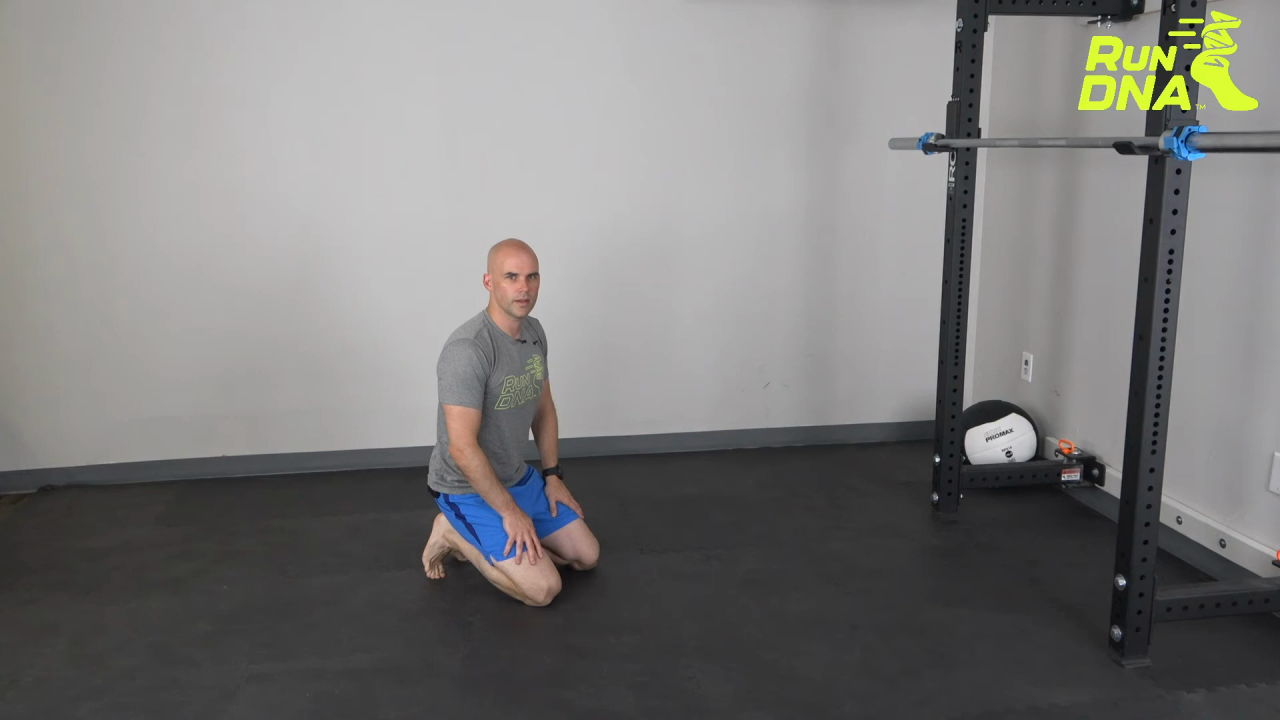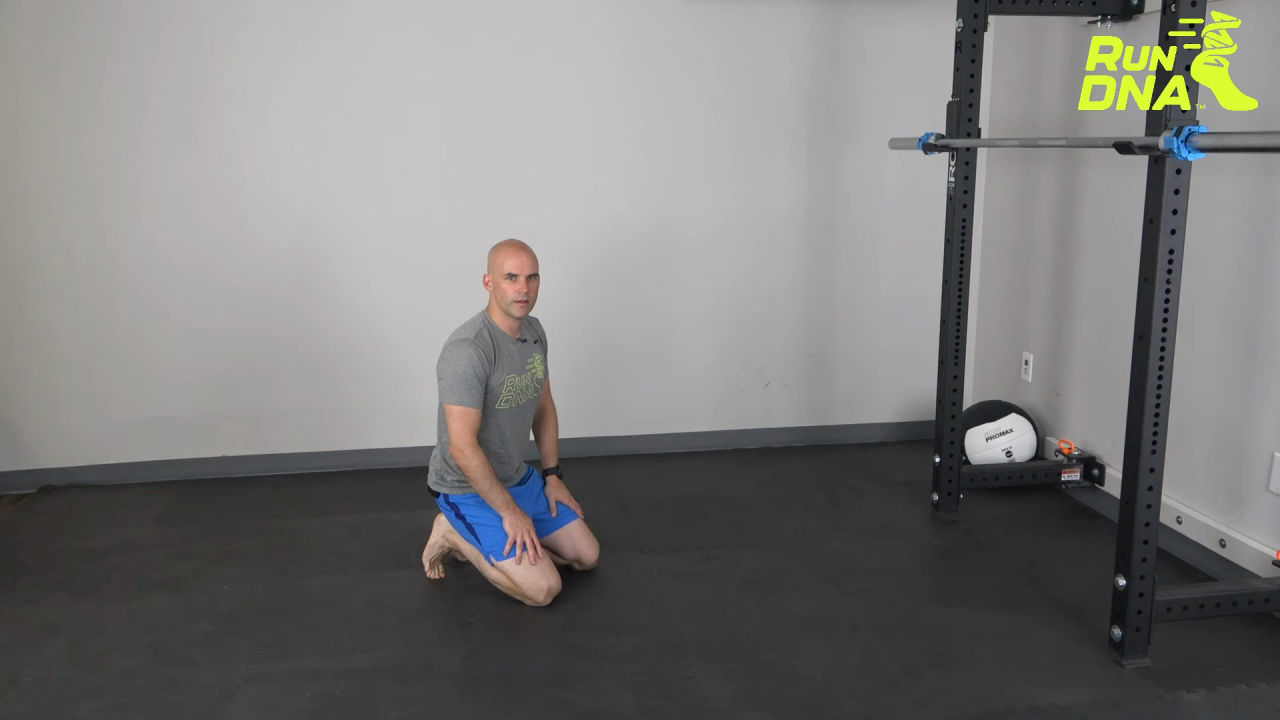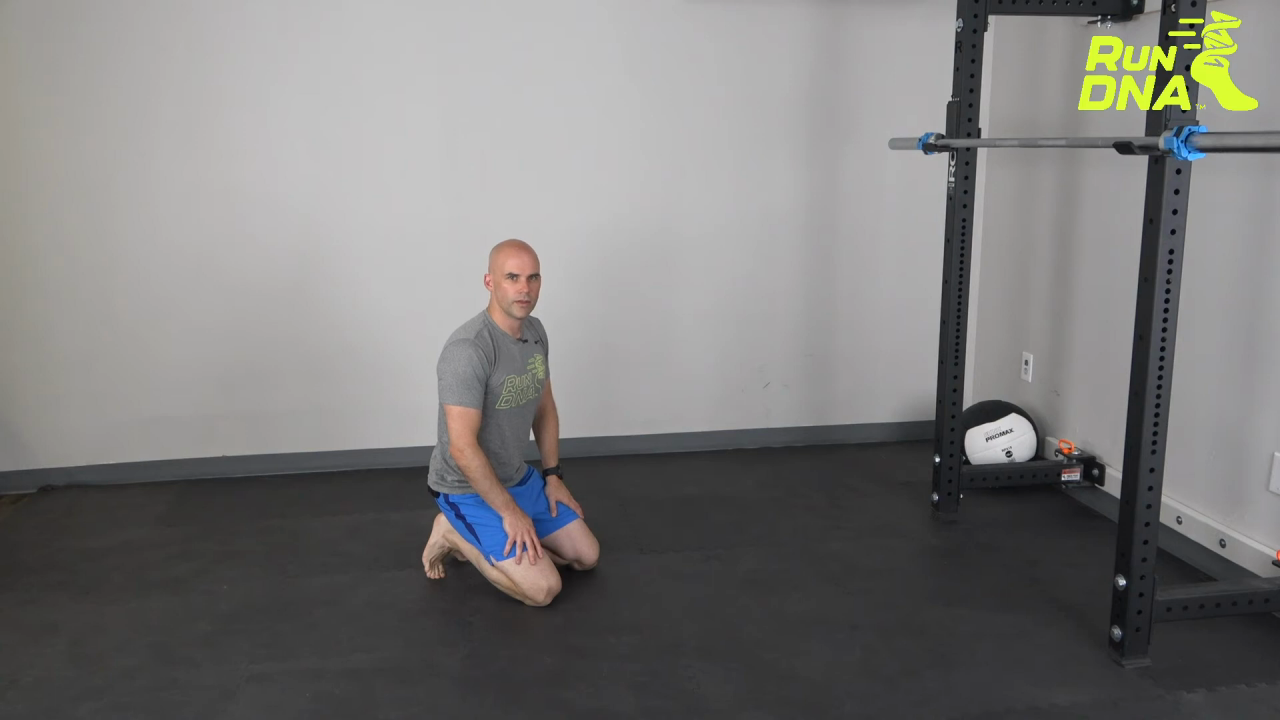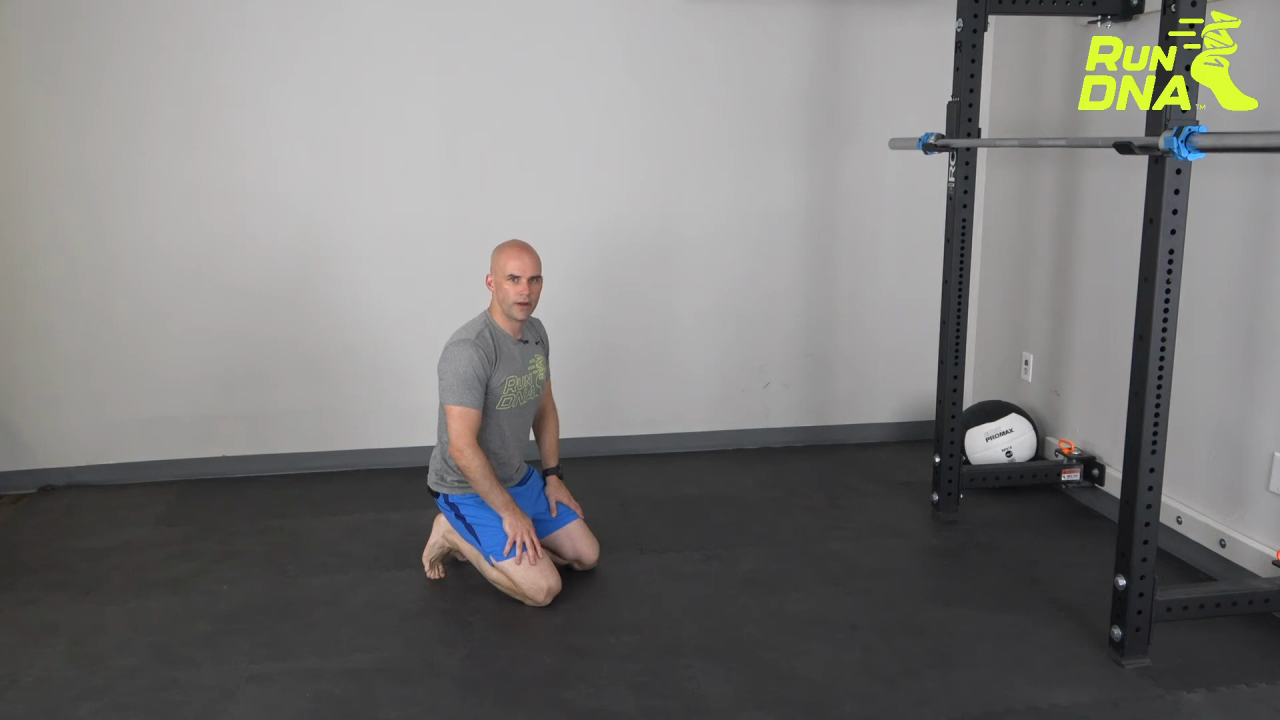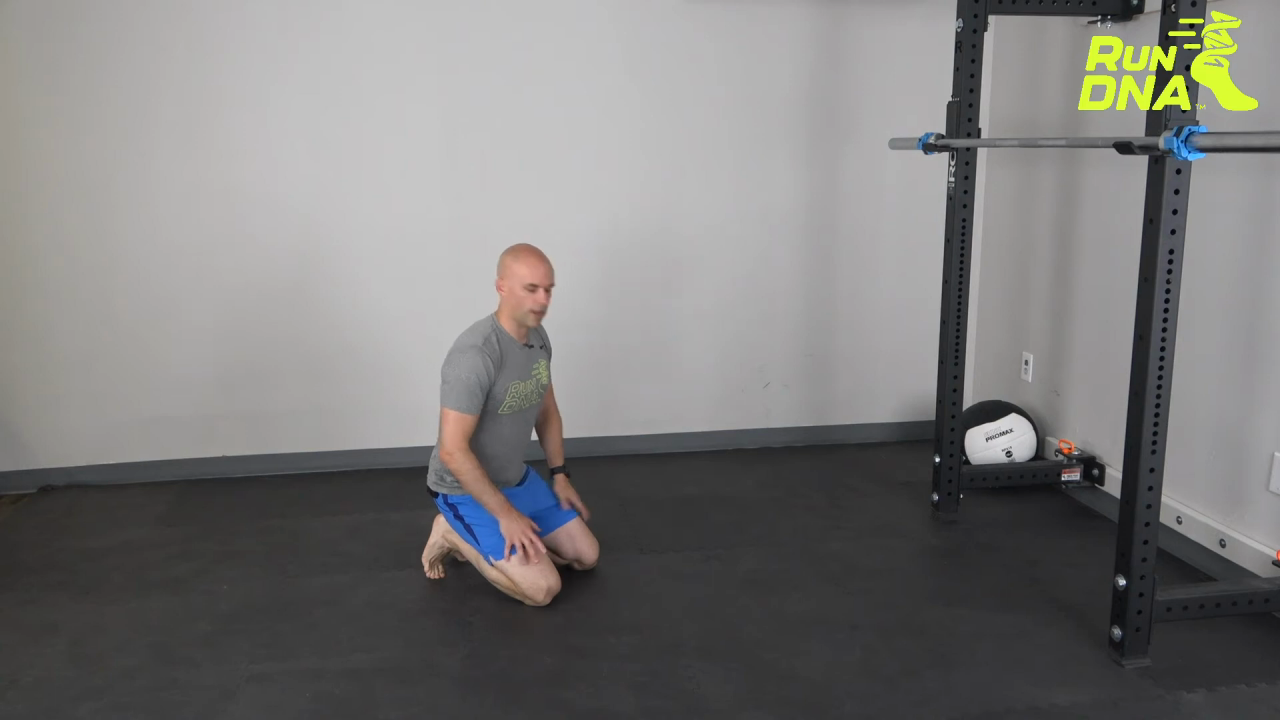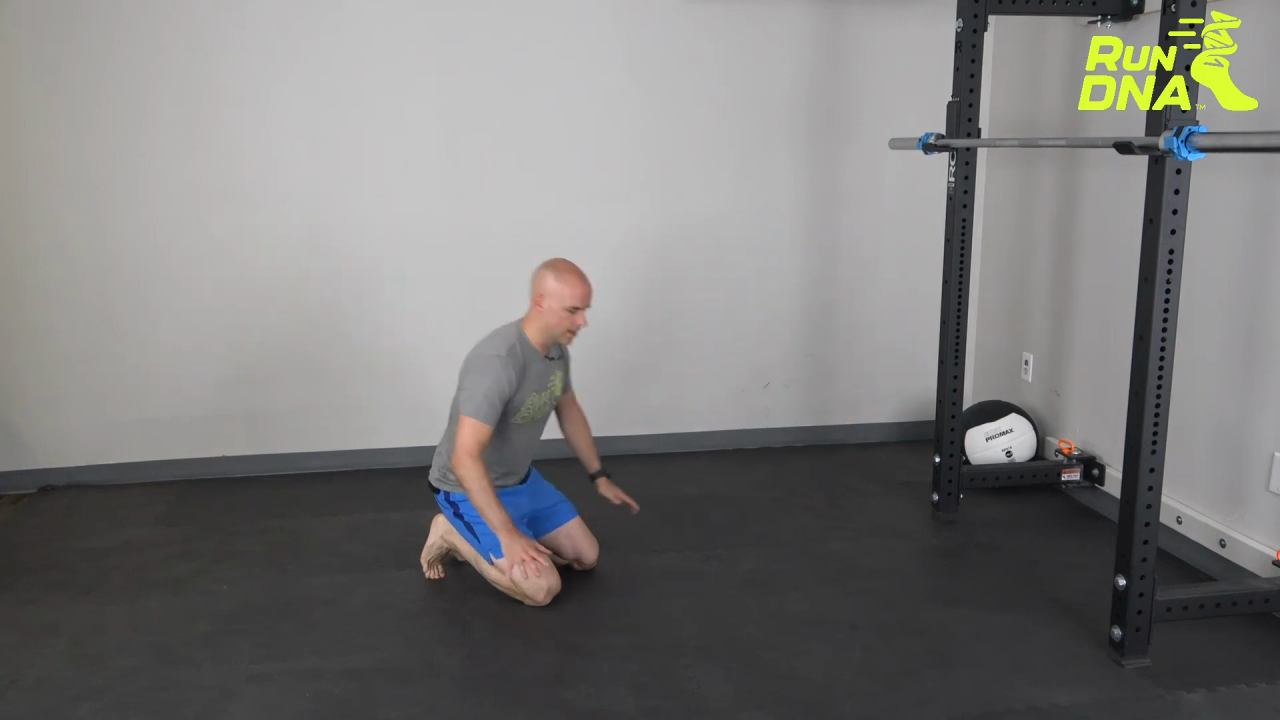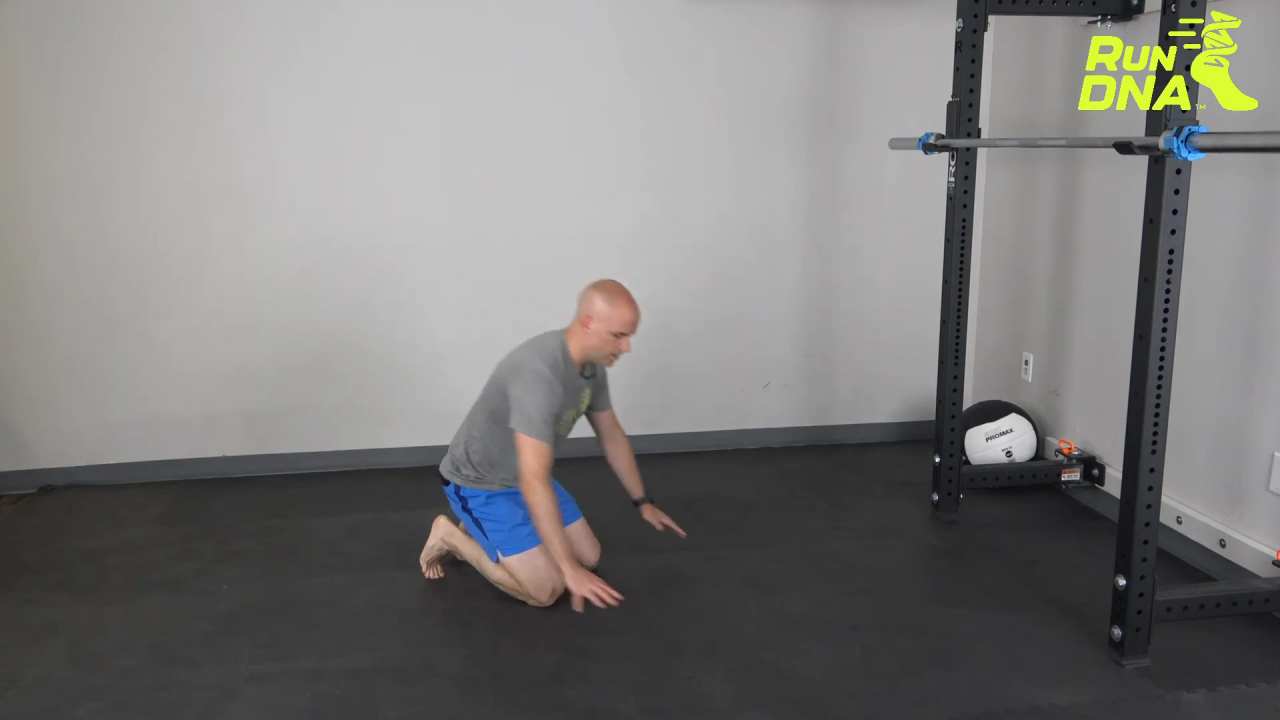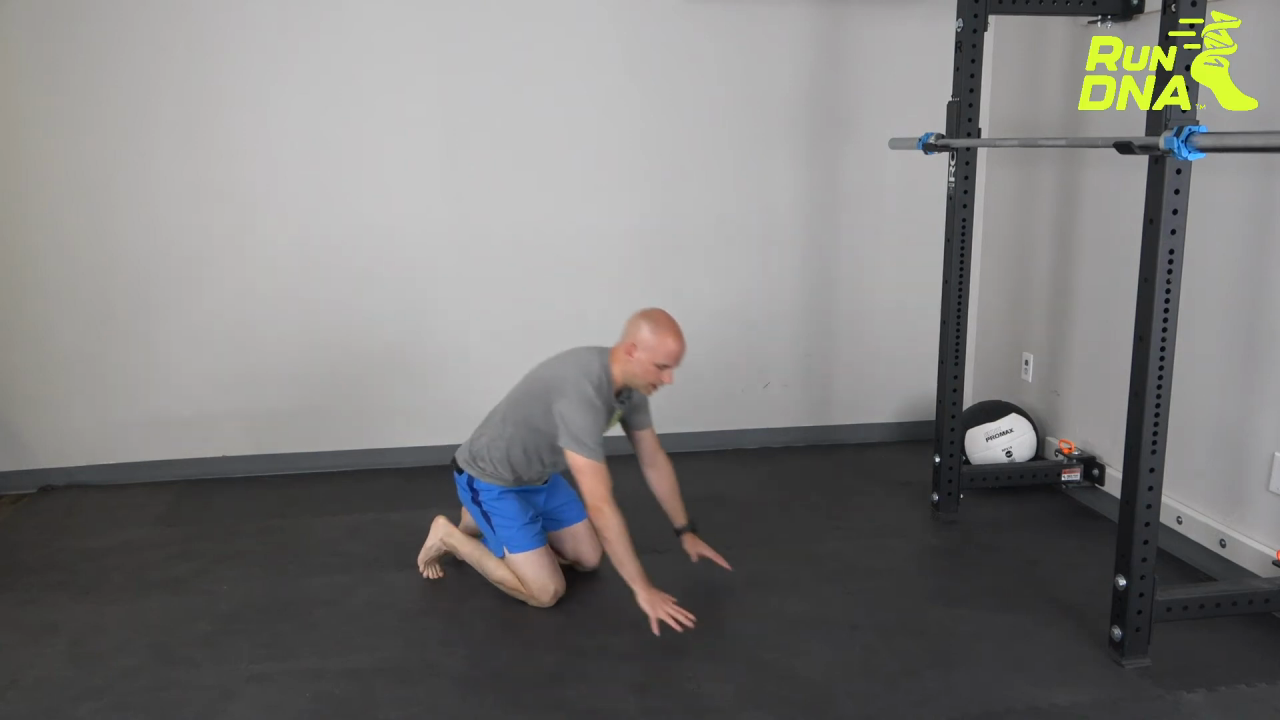
dt=0.3s
person 1, frame 1
left shoulder: (534, 332)
right shoulder: (468, 350)
left elbow: (543, 408)
right elbow: (463, 448)
left wrist: (553, 476)
right wrist: (510, 512)
left hip: (519, 476)
right hip: (469, 490)
left knee: (586, 555)
right knee: (542, 588)
left ankle: (478, 538)
right ankle: (455, 534)
person 1, frame 2
left shoulder: (534, 332)
right shoulder: (468, 350)
left elbow: (544, 408)
right elbow: (463, 448)
left wrist: (552, 475)
right wrist: (510, 512)
left hip: (519, 478)
right hip: (469, 490)
left knee: (586, 556)
right knee: (543, 589)
left ankle: (482, 539)
right ankle: (454, 534)
person 1, frame 3
left shoulder: (535, 332)
right shoulder: (468, 350)
left elbow: (544, 408)
right elbow: (463, 448)
left wrist: (553, 476)
right wrist: (509, 512)
left hip: (519, 477)
right hip: (469, 489)
left knee: (586, 556)
right knee: (542, 588)
left ankle: (485, 537)
right ankle: (455, 533)
person 1, frame 4
left shoulder: (536, 333)
right shoulder: (469, 351)
left elbow: (545, 409)
right elbow: (462, 448)
left wrist: (552, 476)
right wrist: (509, 512)
left hip: (520, 478)
right hip: (469, 490)
left knee: (586, 556)
right knee: (543, 588)
left ankle: (488, 538)
right ankle: (454, 535)
person 1, frame 5
left shoulder: (538, 337)
right shoulder: (475, 355)
left elbow: (547, 410)
right elbow: (453, 451)
left wrist: (559, 474)
right wrist: (505, 514)
left hip: (520, 479)
right hip: (468, 491)
left knee: (586, 556)
right knee: (542, 588)
left ankle: (485, 536)
right ankle: (454, 534)
person 1, frame 6
left shoulder: (557, 349)
right shoulder: (497, 362)
left elbow: (570, 413)
right elbow: (466, 458)
left wrist: (599, 476)
right wrist: (508, 536)
left hip: (522, 480)
right hip: (469, 487)
left knee: (586, 556)
right knee: (542, 587)
left ankle: (490, 526)
right ankle: (452, 534)
person 1, frame 7
left shoulder: (592, 364)
right shoulder: (540, 376)
left elbow: (611, 434)
right elbow: (535, 481)
left wrist: (642, 501)
right wrist: (569, 569)
left hip: (524, 478)
right hip: (481, 486)
left knee: (589, 558)
right knee: (546, 590)
right ankle: (454, 536)
person 1, frame 8
left shoulder: (630, 385)
right shoulder: (581, 394)
left elbow: (654, 461)
right elbow: (600, 505)
left wrist: (686, 531)
right wrist: (642, 589)
right hip: (493, 478)
left knee: (587, 559)
right knee: (546, 591)
left ankle: (481, 523)
right ankle: (450, 536)
